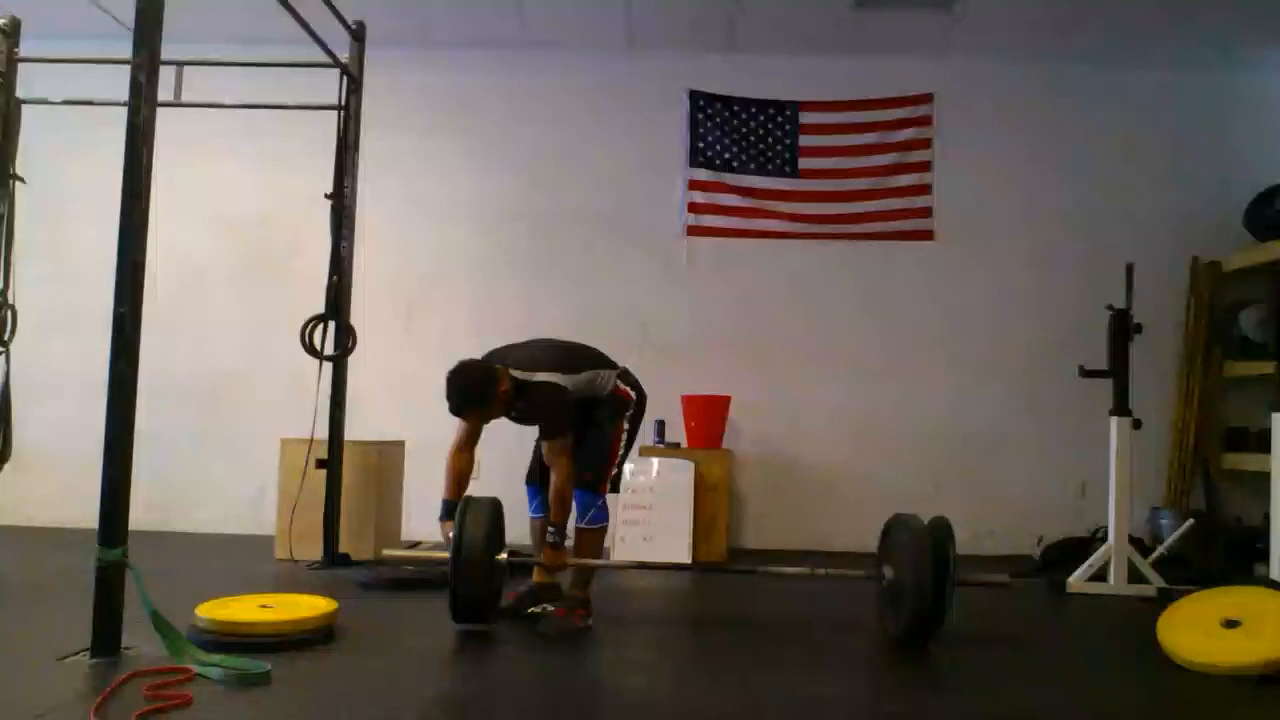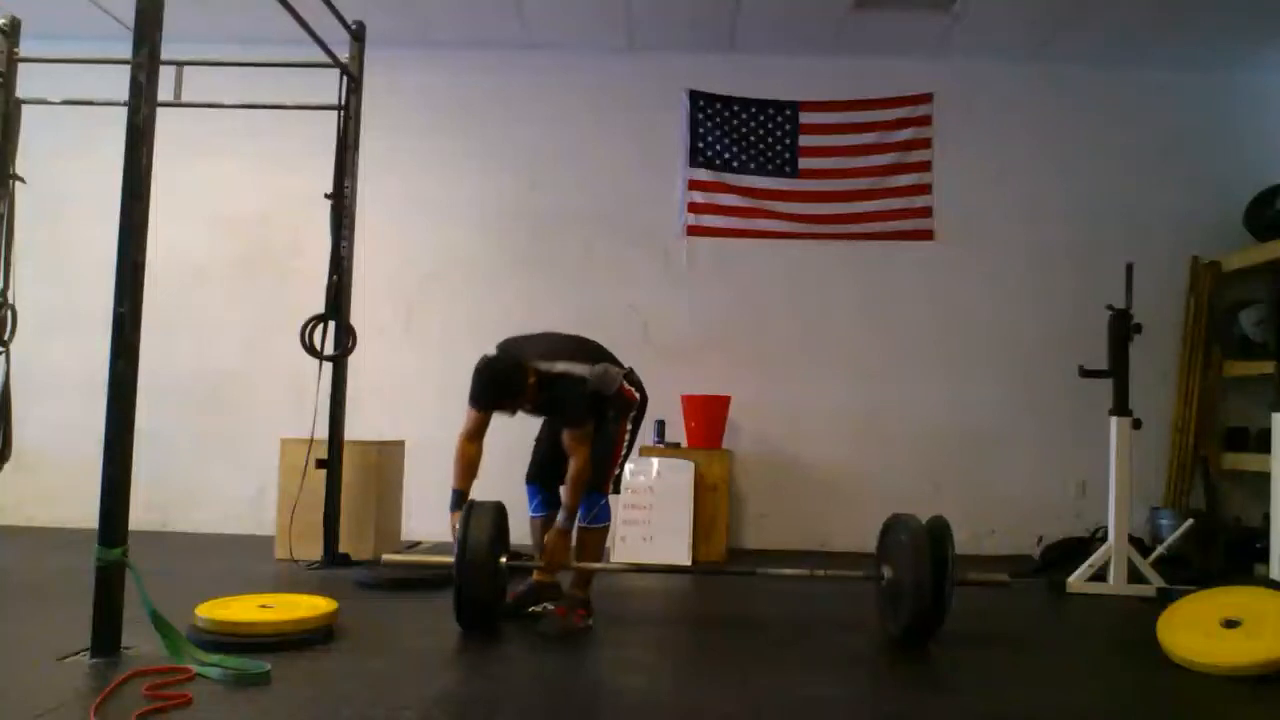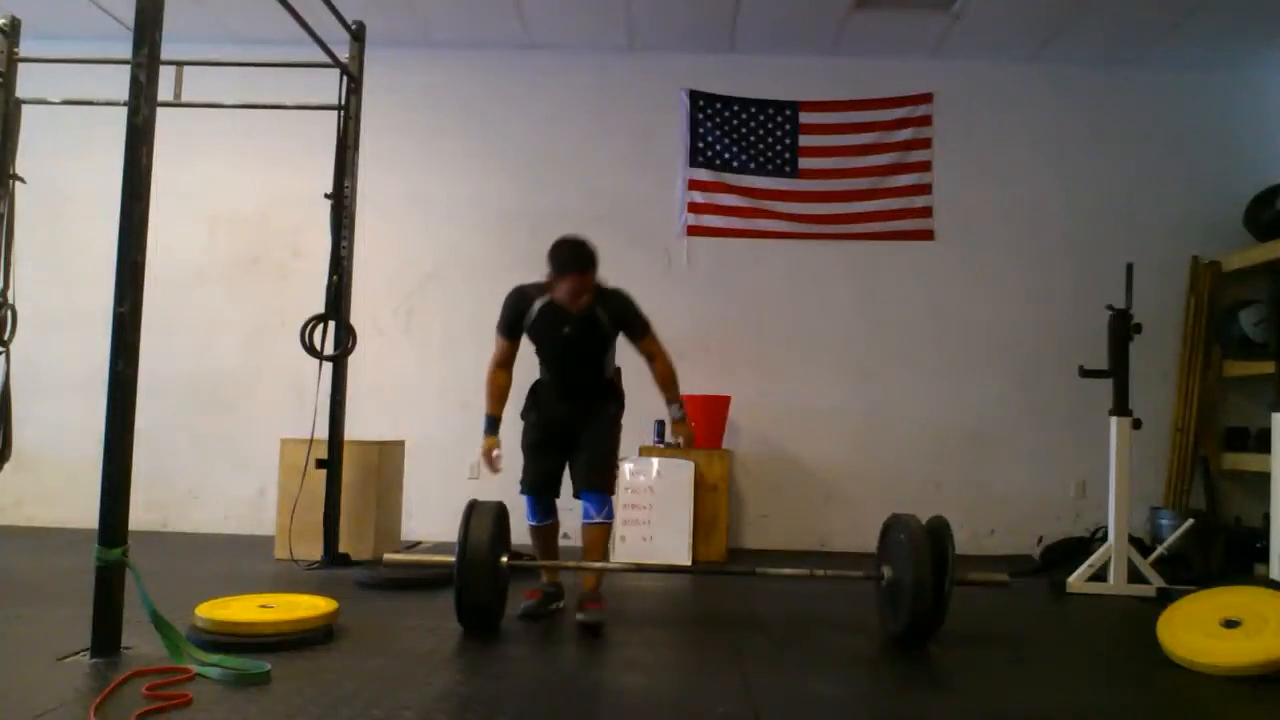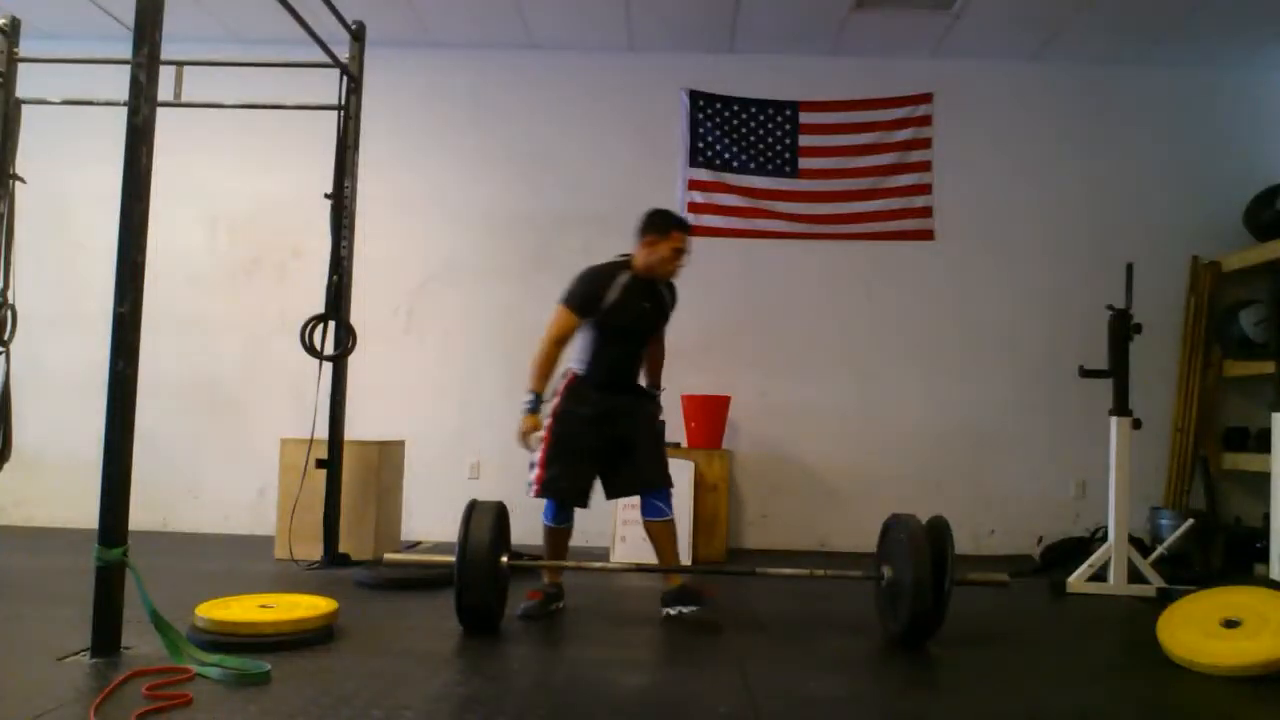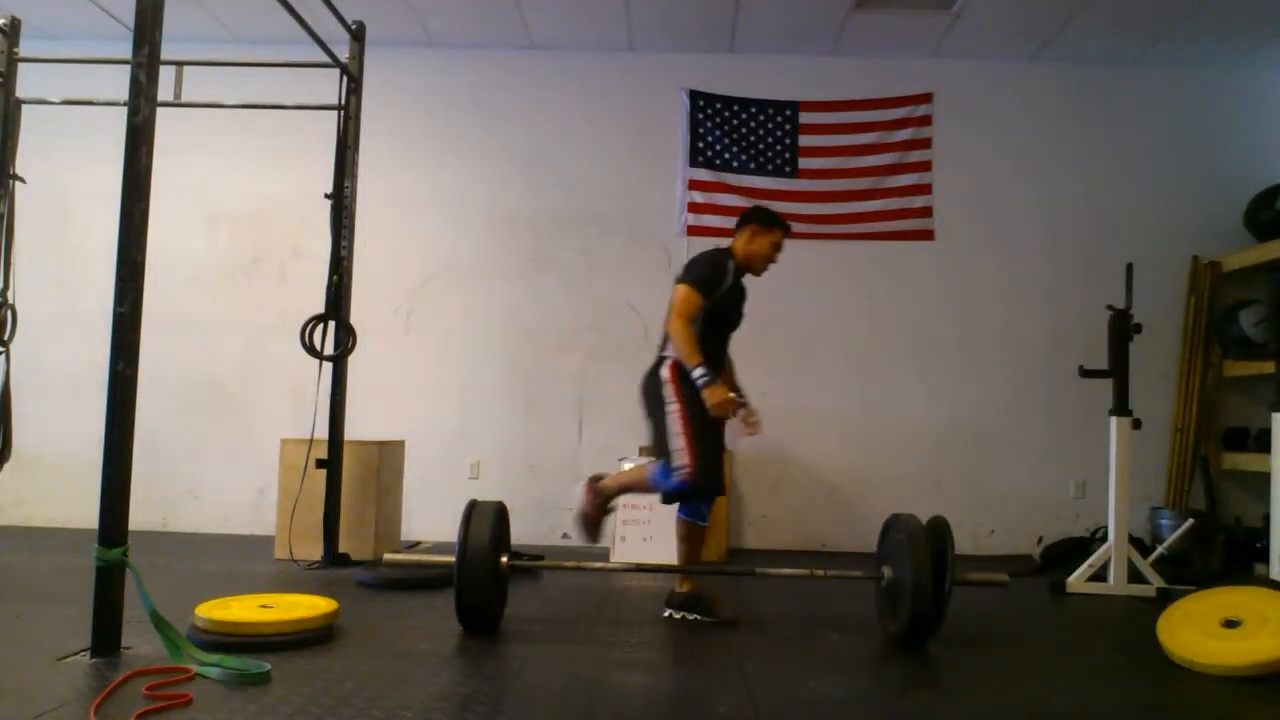
dt=0.4s
person 1, frame 1
left shoulder: (545, 392)
right shoulder: (481, 379)
left elbow: (560, 469)
right elbow: (461, 448)
left wrist: (555, 540)
right wrist: (448, 514)
left hip: (614, 399)
right hip: (577, 400)
left knee: (587, 487)
right knee: (537, 484)
left ankle: (578, 599)
right ankle: (544, 586)
person 1, frame 2
left shoulder: (566, 383)
right shoulder: (493, 370)
left elbow: (579, 458)
right elbow: (470, 437)
left wrist: (562, 527)
right wrist: (457, 505)
left hip: (616, 400)
right hip: (573, 405)
left knee: (593, 490)
right knee: (538, 482)
left ankle: (579, 598)
right ankle: (544, 583)
person 1, frame 3
left shoulder: (614, 304)
right shoulder: (523, 301)
left elbow: (656, 358)
right elbow: (501, 365)
left wrist: (677, 414)
right wrist: (491, 428)
left hip: (600, 401)
right hip: (549, 399)
left knee: (595, 491)
right knee: (537, 492)
left ankle: (591, 593)
right ankle: (550, 587)
person 1, frame 4
left shoulder: (665, 292)
right shoulder: (600, 280)
right elbow: (552, 341)
left wrist: (654, 394)
right wrist: (532, 406)
left hip: (629, 397)
right hip: (581, 396)
left knee: (655, 489)
right knee: (558, 492)
left ankle: (675, 588)
right ankle: (551, 589)
person 1, frame 5
left shoulder: (735, 286)
right shoulder: (711, 265)
right elbow: (679, 322)
left wrist: (740, 401)
right wrist: (708, 381)
left hip: (699, 391)
right hip: (674, 378)
left knee: (699, 489)
right knee: (684, 472)
left ankle: (685, 591)
right ankle: (603, 488)
